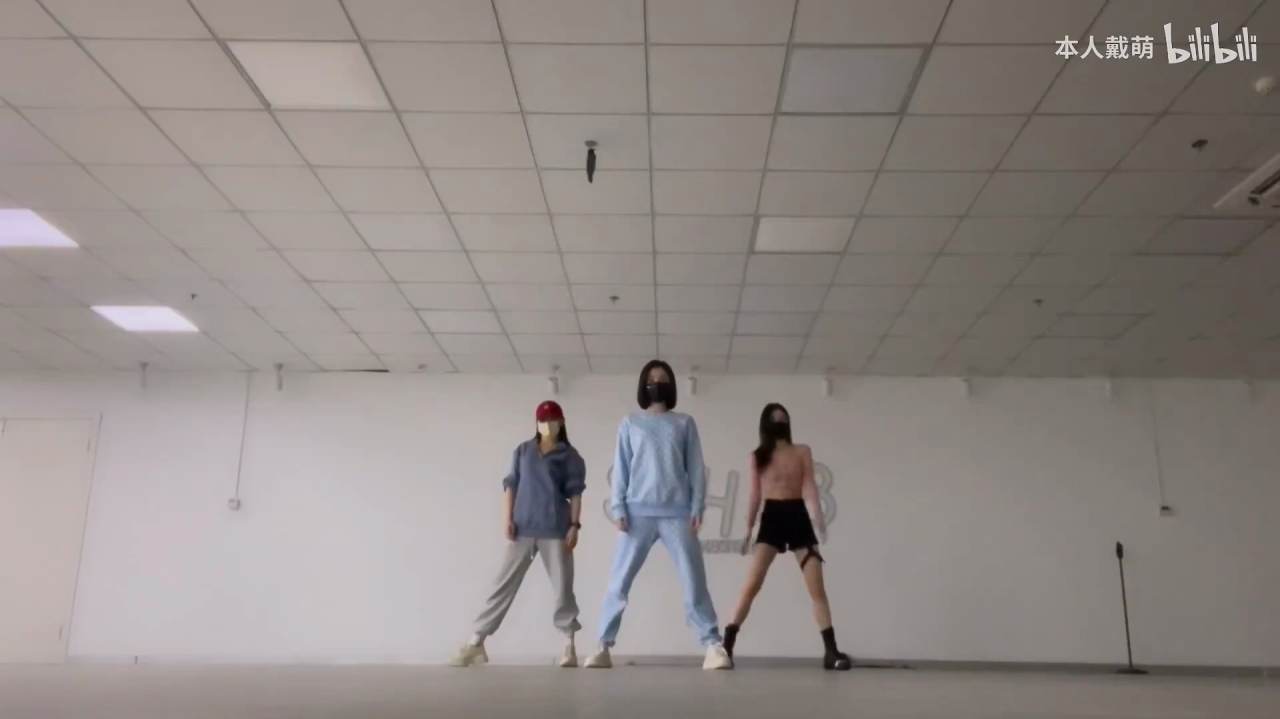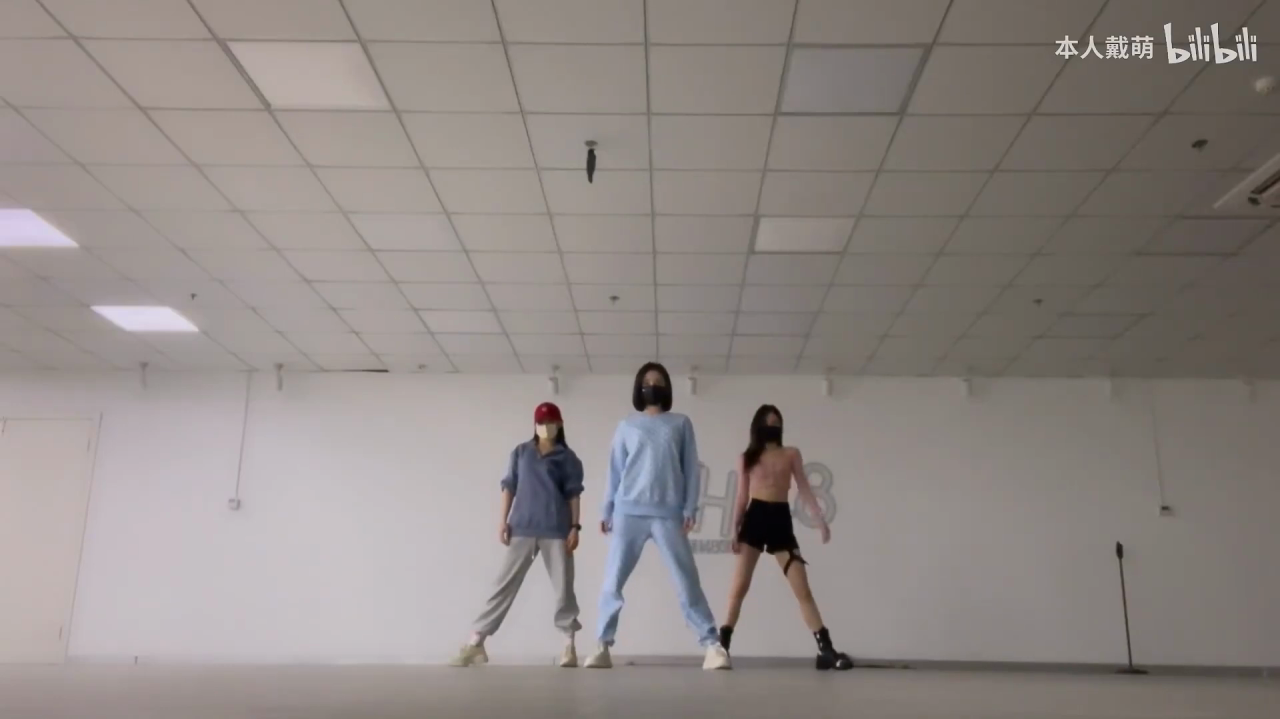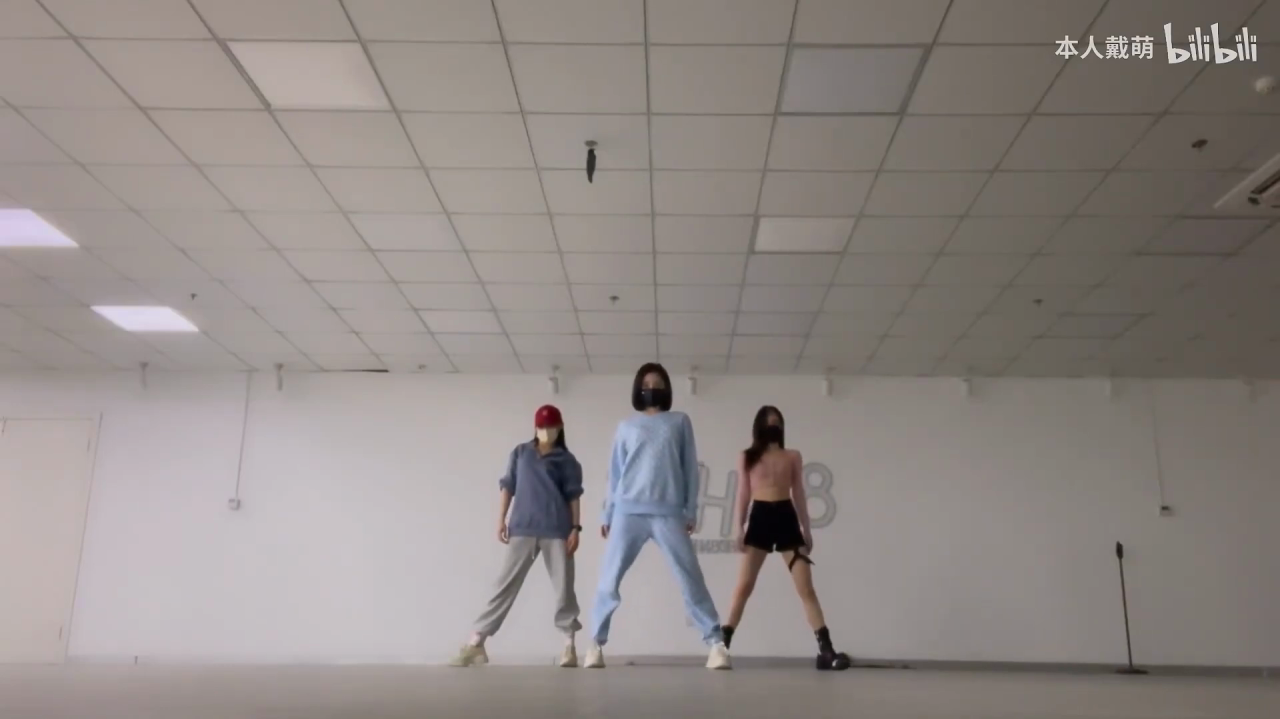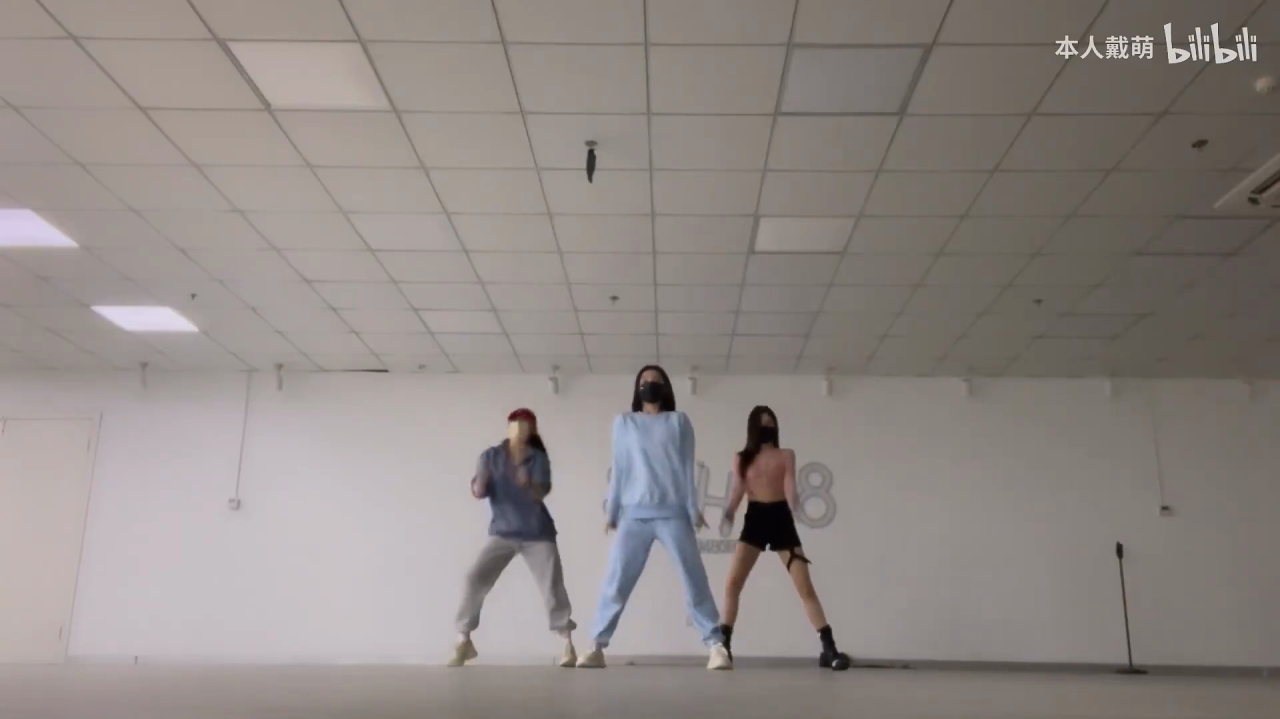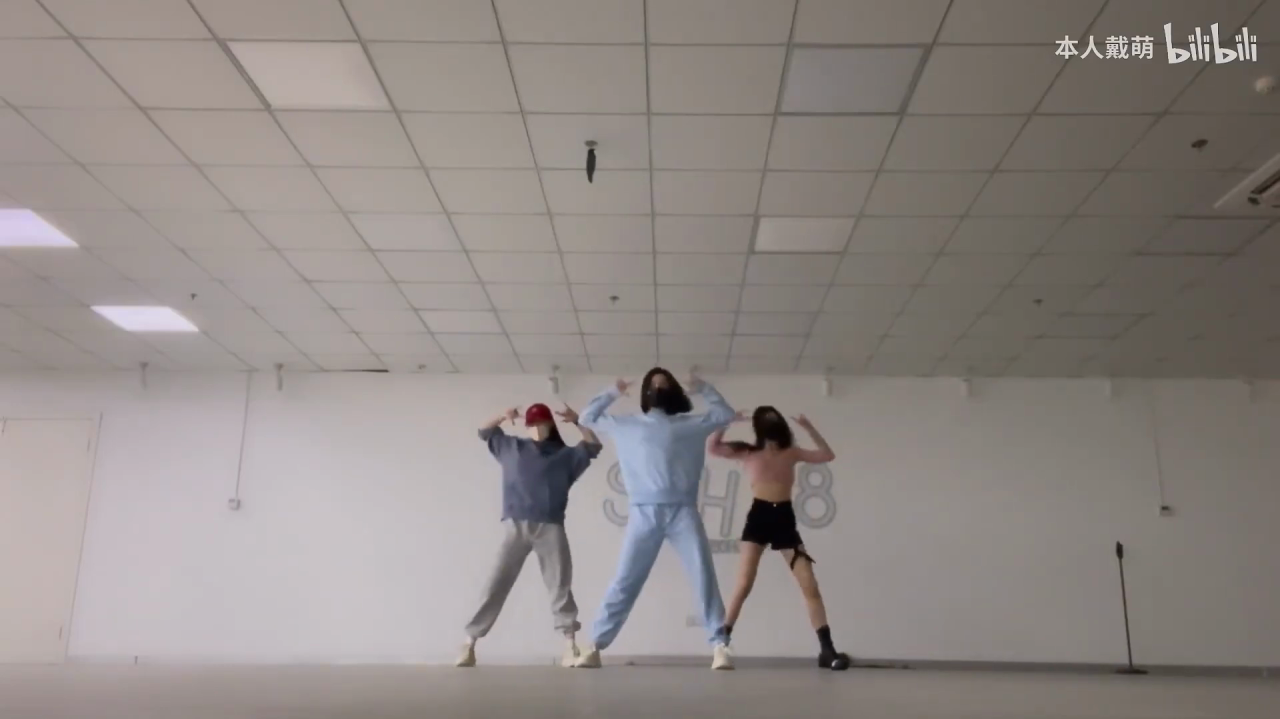
dt=1s
person 1, frame 1
left shoulder: (684, 423)
right shoulder: (630, 424)
left elbow: (695, 468)
right elbow: (620, 468)
left wrist: (697, 508)
right wrist: (618, 508)
left hip: (677, 513)
right hip: (637, 513)
left knee: (694, 580)
right knee: (619, 581)
left ankle: (713, 645)
right ankle: (603, 646)
person 1, frame 2
left shoulder: (681, 424)
right shoulder: (626, 426)
left elbow: (691, 469)
right elbow: (615, 472)
left wrist: (690, 510)
right wrist: (607, 511)
left hip: (668, 514)
right hip: (628, 512)
left knee: (687, 581)
right knee: (612, 581)
left ankle: (712, 645)
right ankle: (603, 647)
person 1, frame 3
left shoulder: (680, 422)
right shoulder: (626, 426)
left elbow: (690, 468)
right elbow: (616, 473)
left wrist: (691, 511)
right wrist: (607, 515)
left hip: (669, 513)
right hip: (629, 512)
left knee: (691, 579)
right knee: (609, 579)
left ankle: (716, 644)
right ankle: (596, 645)
person 1, frame 4
left shoulder: (678, 421)
right shoulder: (624, 422)
left elbow: (687, 466)
right elbow: (619, 469)
left wrist: (693, 508)
right wrist: (612, 510)
left hip: (673, 514)
right hip: (634, 516)
left knee: (694, 579)
right knee: (617, 579)
left ankle: (716, 645)
right ankle: (598, 645)
person 1, frame 5
left shoulder: (687, 424)
right shoulder: (626, 425)
left elbow: (724, 414)
right elbow: (588, 419)
left wrist: (704, 390)
right wrist: (613, 394)
left hip: (682, 512)
right hip: (643, 512)
left knee: (703, 575)
right knee: (624, 580)
left ankle: (719, 644)
right ankle: (595, 646)
person 2, frame 1
left shoulder: (802, 452)
right shoulder: (758, 457)
left elbow: (810, 486)
right elbow: (755, 494)
left wrist: (819, 514)
right wrist: (748, 529)
left hip: (798, 518)
right hip: (771, 519)
left knee: (817, 587)
right knee: (752, 585)
left ankle: (832, 651)
right ankle: (726, 645)
person 2, frame 2
left shoulder: (791, 454)
right shoulder: (747, 458)
left elbow: (804, 489)
right elbow: (742, 495)
left wrist: (821, 519)
right wrist: (735, 530)
left hip: (781, 520)
right hip: (754, 519)
left knee: (802, 589)
right knee: (739, 587)
left ankle: (827, 650)
right ankle: (721, 647)
person 2, frame 3
left shoulder: (793, 456)
right shoulder: (747, 458)
left elbow: (798, 493)
right elbow: (743, 494)
left wrist: (806, 529)
right wrist: (740, 528)
left hip: (786, 519)
right hip: (760, 519)
left knee: (806, 588)
right knee: (743, 586)
left ankle: (827, 650)
right ankle: (722, 646)
person 2, frame 4
left shoulder: (786, 455)
right shoulder: (743, 457)
left elbow: (790, 489)
right elbow: (737, 491)
left wrist: (794, 504)
right wrist: (730, 509)
left hip: (779, 520)
right hip: (754, 522)
left knee: (805, 587)
right knee: (733, 582)
left ankle: (829, 649)
right ankle: (723, 643)
person 2, frame 5
left shoulder: (790, 453)
right shoulder: (749, 453)
left elbow: (827, 455)
right elbow: (713, 447)
left wrist: (809, 428)
left hip: (785, 525)
right hip: (760, 521)
left knee: (809, 585)
right knee: (744, 585)
left ankle: (827, 650)
person 3, frame 1
left shoulder: (569, 456)
right shoulder: (523, 450)
left elbow: (575, 492)
right elbow: (511, 485)
left wrist: (574, 525)
right wrist: (508, 517)
left hip: (555, 529)
right hip: (523, 527)
left knee: (562, 586)
right knee: (505, 583)
left ankle: (569, 646)
right ankle: (476, 643)
person 3, frame 2
left shoulder: (567, 457)
right shoulder: (521, 452)
left elbow: (573, 494)
right elbow: (509, 487)
left wrist: (575, 527)
right wrist: (503, 520)
left hip: (556, 529)
right hip: (522, 527)
left knee: (563, 586)
right knee: (506, 584)
left ankle: (569, 646)
right ankle: (475, 643)
person 3, frame 3
left shoulder: (567, 460)
right shoulder: (520, 452)
left elbow: (573, 496)
right elbow: (508, 486)
left wrist: (575, 528)
right wrist: (502, 519)
left hip: (557, 530)
right hip: (522, 528)
left knee: (564, 586)
right knee: (507, 584)
left ankle: (569, 646)
right ankle: (475, 643)
person 3, frame 4
left shoulder: (538, 458)
right shoulder: (491, 455)
left elbow: (542, 491)
right elbow: (478, 492)
left wrist: (528, 482)
right wrist: (479, 484)
left hip: (538, 533)
right hip: (502, 533)
left knee: (552, 586)
right knee: (476, 578)
left ankle: (568, 646)
right ankle: (464, 641)
person 3, frame 5
left shoulder: (563, 454)
right shoulder: (512, 447)
left elbow: (594, 447)
right elbow: (484, 432)
left wrist: (576, 423)
right wrist: (504, 417)
left hip: (550, 529)
right hip: (516, 526)
left knee: (560, 586)
right knee: (496, 584)
left ankle: (570, 647)
right ankle: (469, 646)
